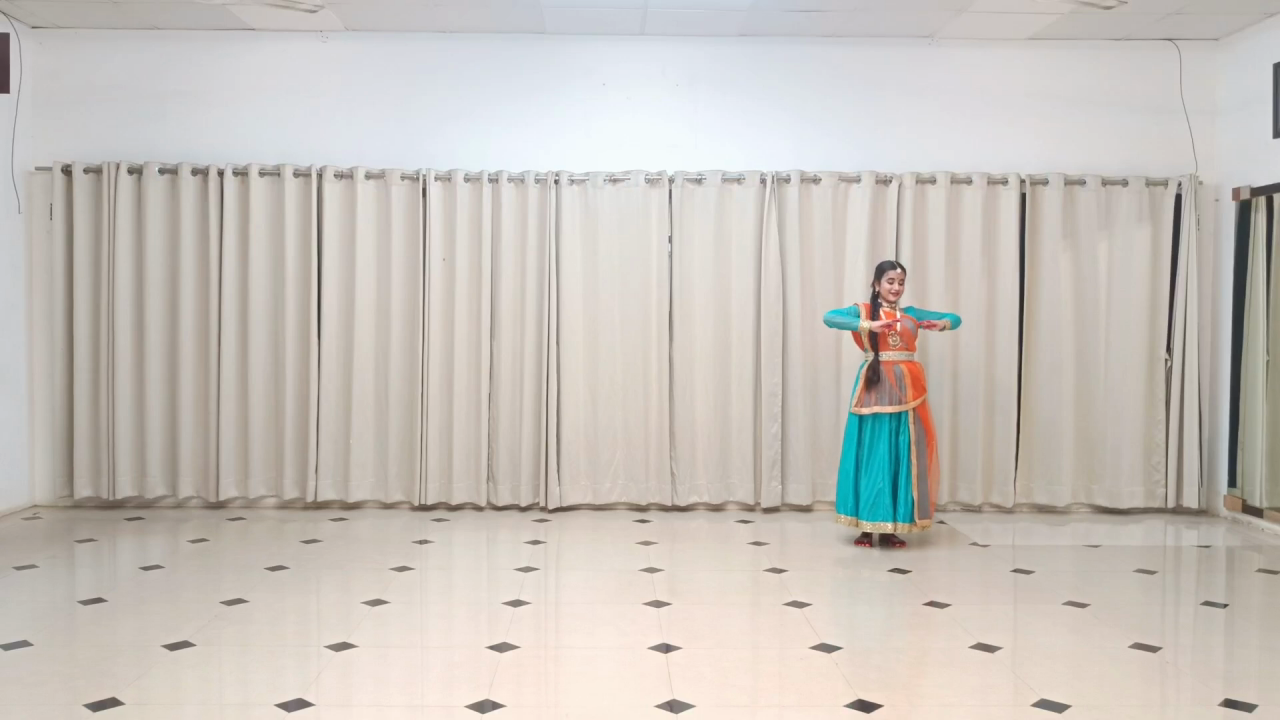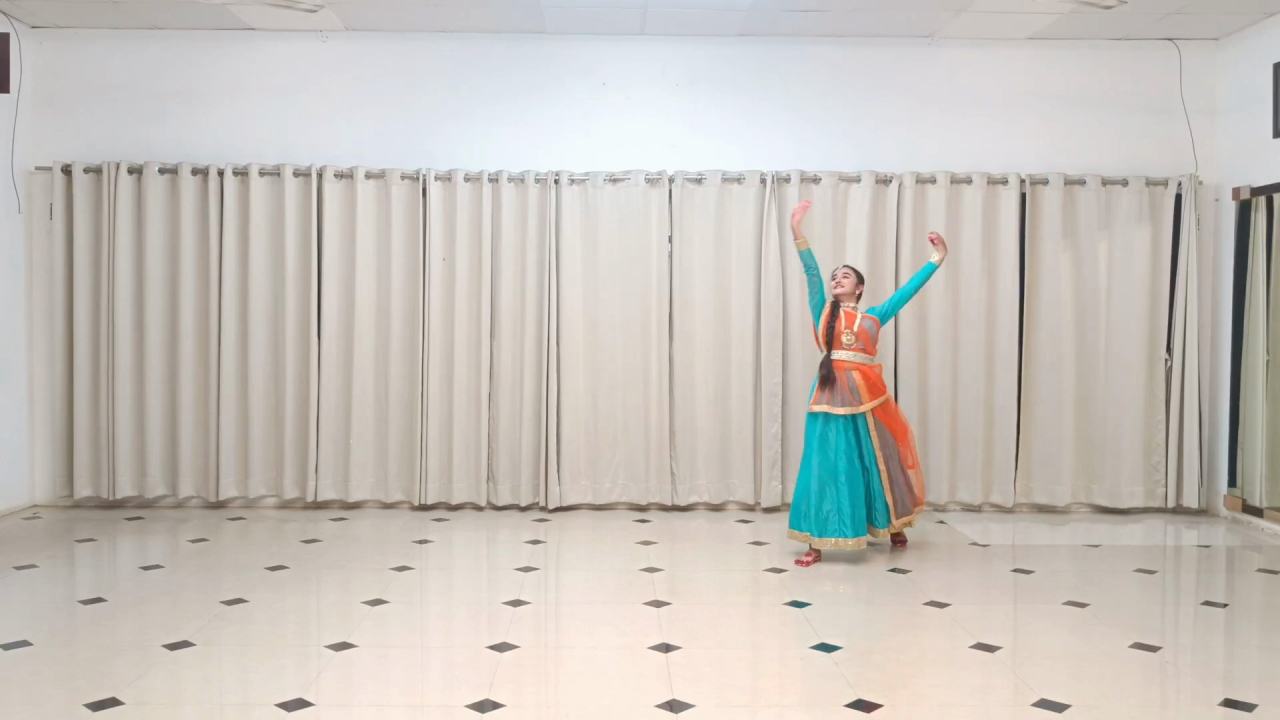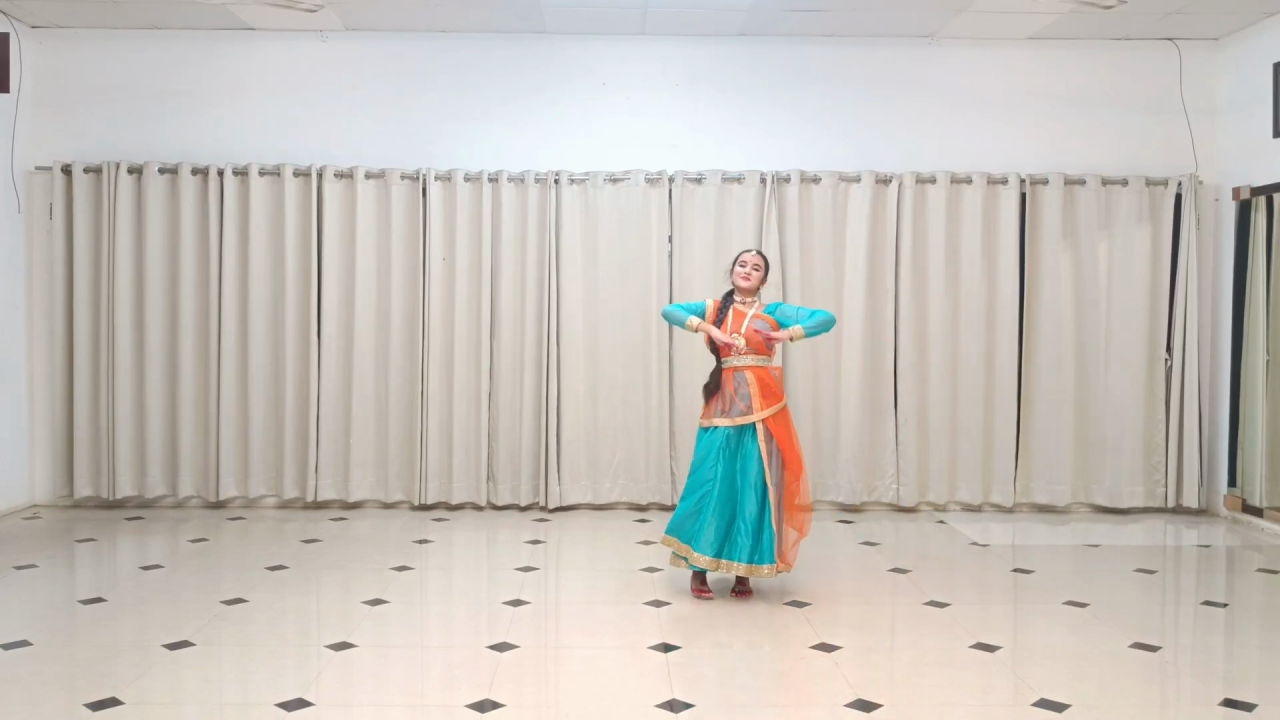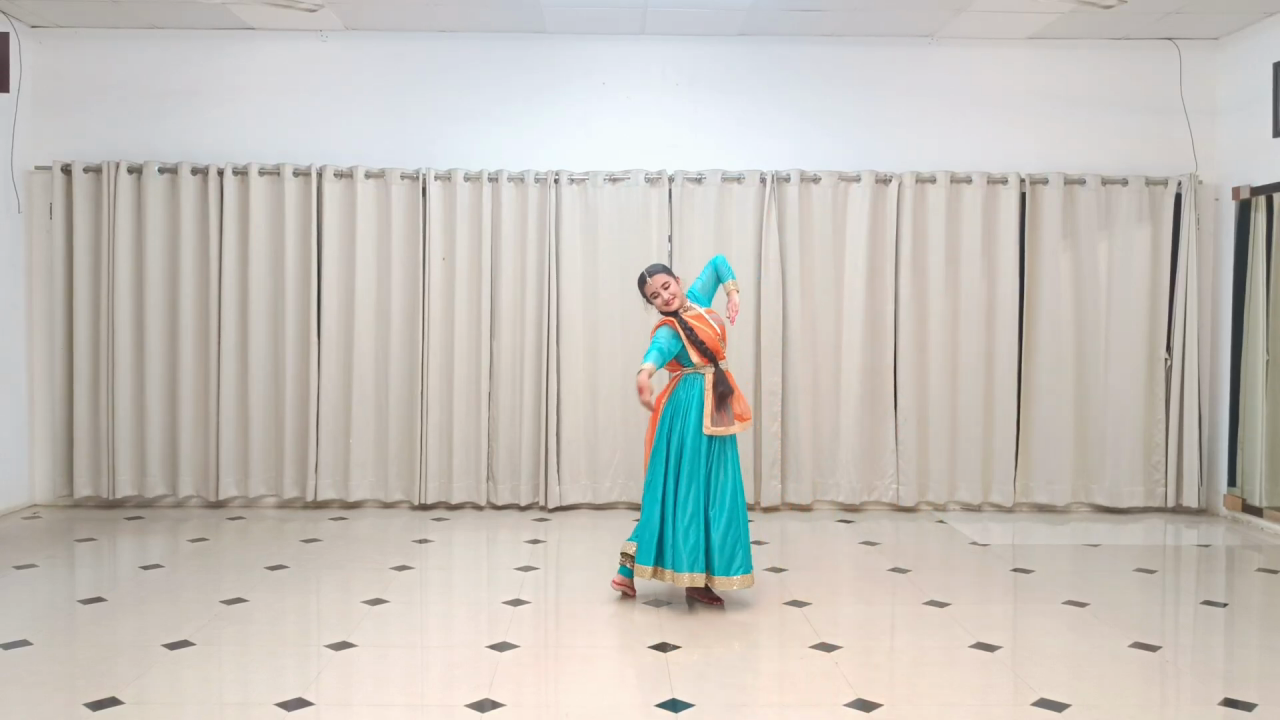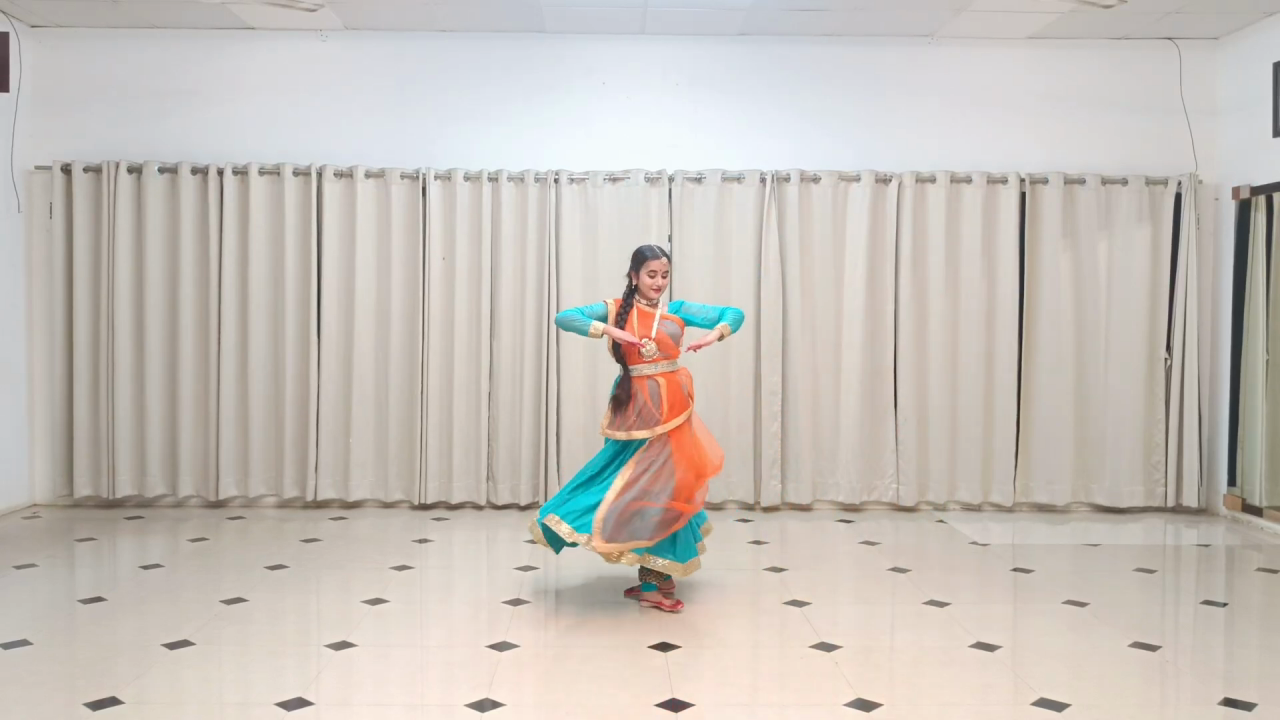
dt=1s
person 1, frame 1
left shoulder: (912, 314)
right shoulder: (863, 311)
left elbow: (955, 319)
right elbow: (830, 318)
left wrist: (942, 323)
right wrist: (869, 325)
left hip: (907, 390)
right hip: (875, 389)
left knee: (903, 456)
right knee: (872, 455)
left ankle: (891, 527)
right ankle: (866, 527)
person 1, frame 2
left shoulder: (874, 316)
right shoulder: (824, 310)
left elbow: (910, 289)
right elbow: (812, 271)
left wrist: (937, 259)
right wrist: (798, 232)
left hip: (866, 396)
right hip: (832, 395)
left knee: (878, 461)
right knee: (824, 464)
left ankle: (893, 525)
right ankle: (816, 542)
person 1, frame 3
left shoulder: (775, 312)
right shoulder: (714, 309)
left elbow: (826, 318)
right elbow: (670, 311)
left wrist: (789, 334)
right wrist: (705, 328)
left hip: (763, 405)
right hip: (724, 403)
left knee: (756, 484)
right knee: (713, 481)
left ankle: (744, 571)
right ankle: (699, 568)
person 1, frame 4
left shoulder: (696, 299)
right shoulder: (668, 329)
left elbow: (717, 263)
right elbow: (654, 353)
left wrist: (732, 294)
right wrist: (644, 374)
left hip: (717, 404)
right hip: (693, 406)
left knee: (713, 493)
right knee: (683, 490)
left ankle: (697, 579)
person 1, frame 5
left shoulder: (678, 311)
right shoulder: (614, 310)
left elbow: (734, 313)
right elbow: (564, 318)
left wrist: (715, 334)
right wrist: (606, 330)
left hip: (670, 407)
right hip: (633, 409)
left knee: (662, 487)
right knee: (618, 479)
left ankle: (654, 584)
right ankle: (657, 576)
